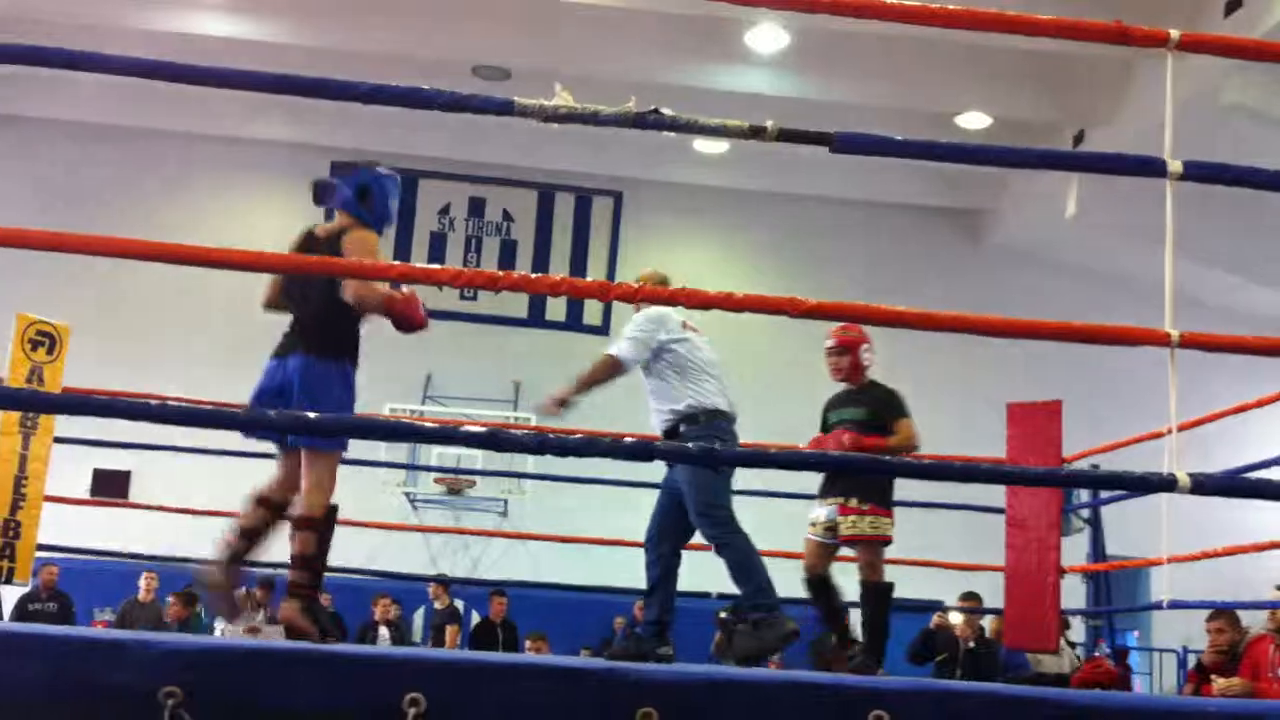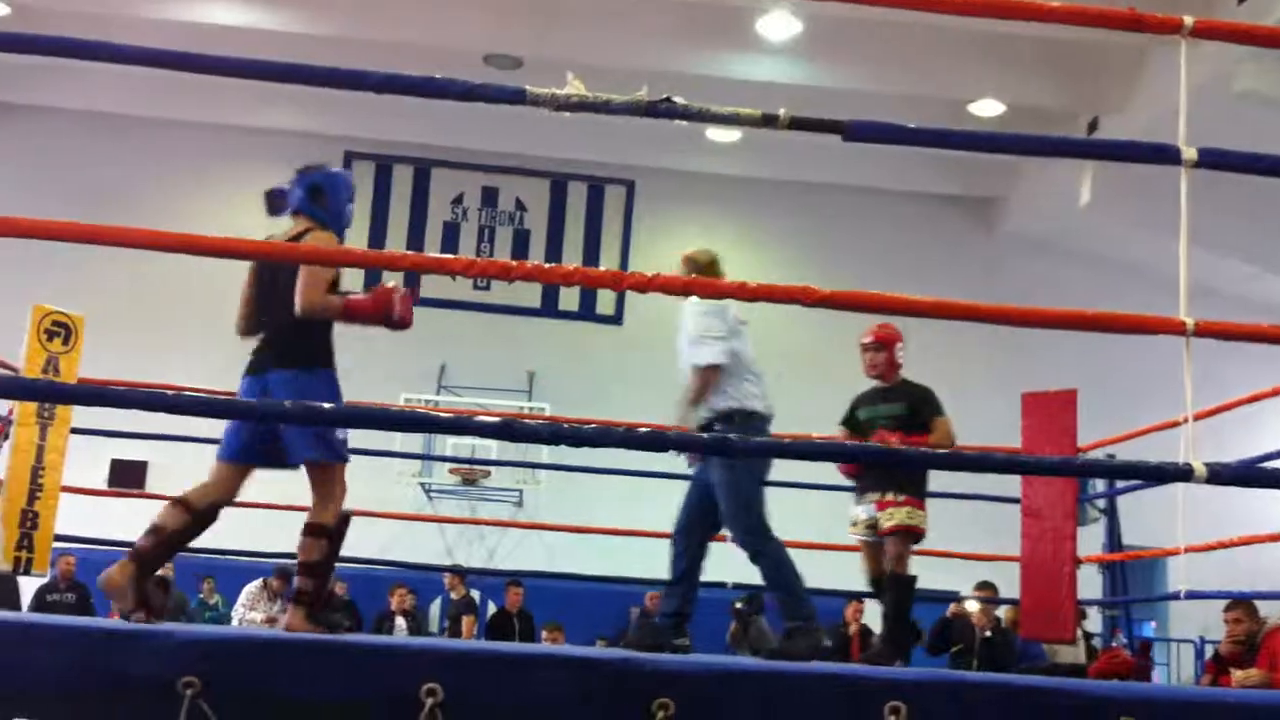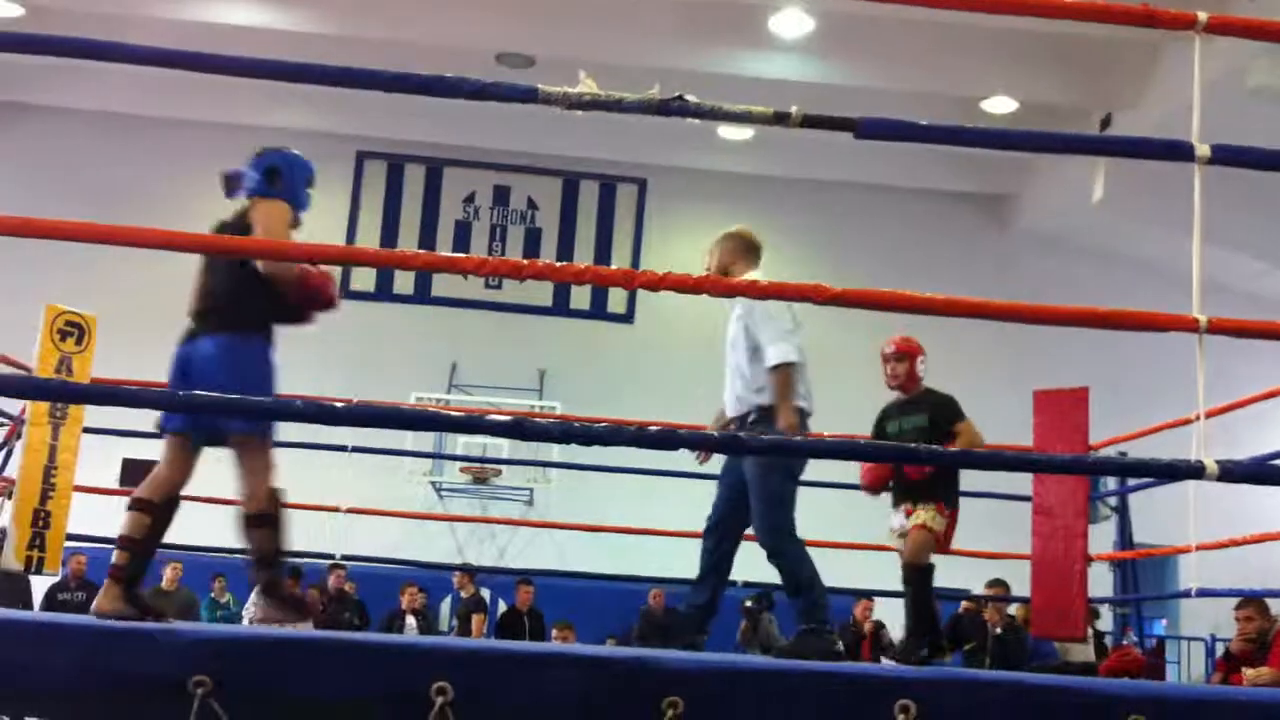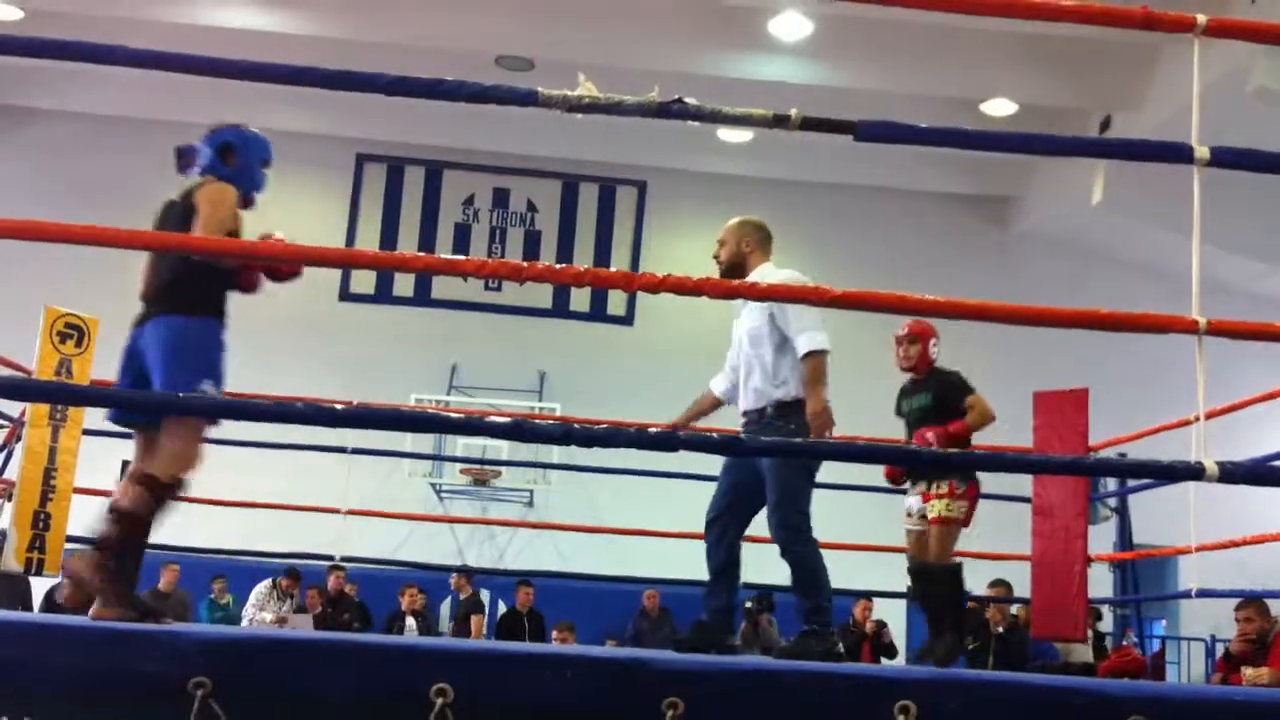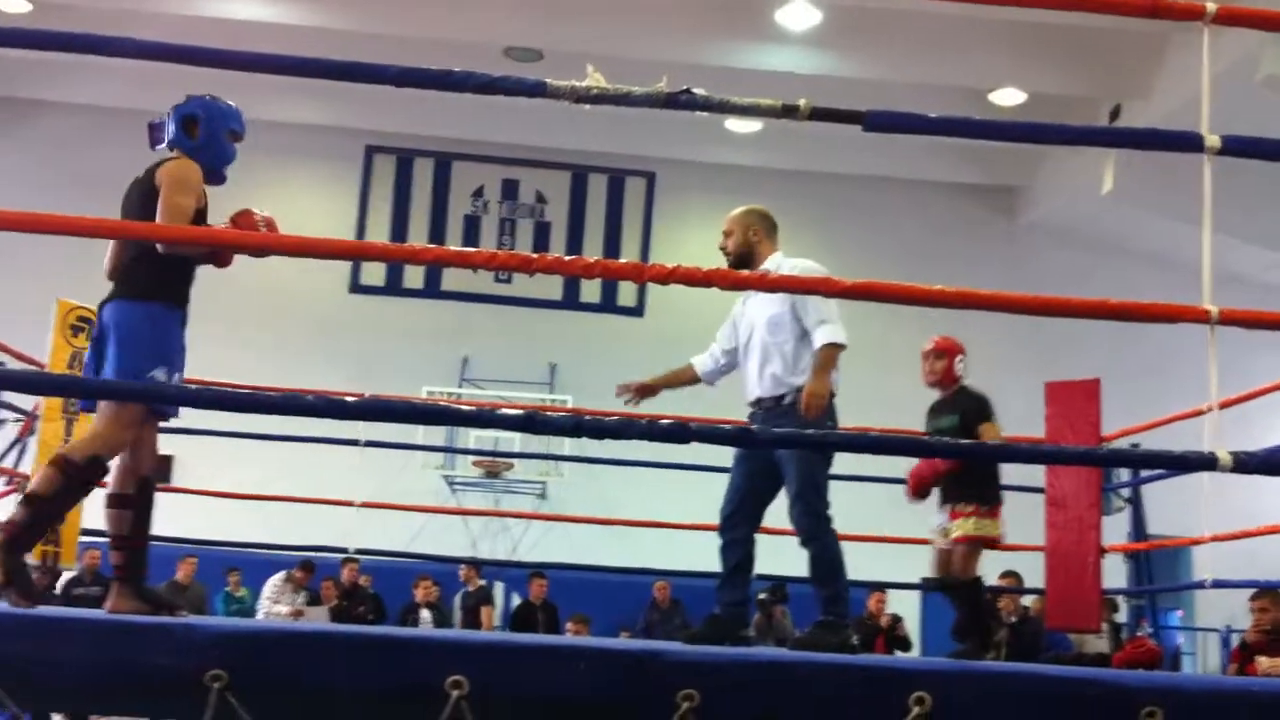
dt=0.2s
person 1, frame 1
left shoulder: (309, 238)
right shoulder: (362, 238)
left elbow: (272, 299)
right elbow: (358, 293)
right wrist: (399, 304)
left hip: (287, 360)
right hip: (325, 365)
left knee: (290, 476)
right knee: (317, 483)
left ankle: (228, 563)
right ankle: (298, 599)
person 1, frame 2
right shoulder: (321, 241)
left elbow: (246, 324)
right elbow: (309, 304)
right wrist: (368, 307)
left hip: (261, 375)
right hip: (306, 376)
left knee: (220, 488)
right knee: (329, 493)
left ankle: (131, 571)
right ankle: (305, 609)
person 1, frame 3
left shoulder: (222, 230)
right shoulder: (275, 210)
right elbow: (270, 263)
left wrist: (284, 306)
right wrist: (311, 281)
left hip: (197, 345)
right hip: (240, 346)
left knee: (171, 469)
right knee: (257, 469)
left ankle: (118, 588)
right ankle: (274, 592)
person 1, frame 4
left shoulder: (173, 208)
right shoulder: (220, 192)
right elbow: (204, 245)
left wrist: (227, 276)
right wrist: (258, 260)
left hip: (150, 328)
right hip: (189, 327)
left knee: (150, 458)
right knee: (179, 449)
left ankle: (112, 591)
right ankle: (99, 559)
person 1, frame 5
left shoulder: (144, 183)
right shoulder: (186, 171)
right elbow: (169, 239)
left wrist: (203, 253)
left hip: (121, 309)
right hip: (150, 312)
left knee: (139, 452)
right knee: (111, 437)
left ankle: (127, 586)
person 2, frame 1
left shoulder: (652, 317)
right shoulder: (682, 327)
left elbow: (618, 358)
left wrist: (570, 393)
left hip: (698, 436)
right hip: (694, 441)
left knee: (717, 525)
right knee: (660, 541)
left ankle: (769, 618)
right ankle: (653, 638)
person 2, frame 2
left shoulder: (702, 306)
right shoulder: (724, 312)
left elbow: (710, 361)
left wrist: (687, 412)
right wrist: (699, 435)
left hip: (734, 433)
right hip: (725, 437)
left knee: (749, 532)
right knee: (688, 534)
left ankle: (804, 628)
right ankle: (672, 628)
person 2, frame 3
left shoulder: (756, 295)
right shoulder: (748, 303)
left elbow: (783, 352)
left wrist: (786, 410)
right wrist: (717, 428)
left hip: (771, 429)
right hip: (750, 434)
left knee: (773, 533)
right knee: (719, 530)
left ankle: (818, 632)
right ankle: (693, 623)
person 2, frame 4
left shoulder: (782, 284)
right shoulder: (750, 303)
left elbow: (812, 340)
right elbow: (729, 379)
left wrist: (816, 395)
right wrist: (685, 419)
left hip: (786, 423)
right hip: (757, 428)
left knee: (789, 530)
right knee: (721, 523)
left ankle: (820, 633)
right ankle: (717, 625)
person 2, frame 5
left shoulder: (800, 274)
right shoulder: (748, 300)
left elbow: (831, 331)
right elbow: (714, 361)
left wrist: (819, 378)
right wrist: (658, 384)
left hip: (801, 413)
right hip: (763, 418)
left knee: (809, 519)
right knee: (735, 519)
left ankle: (836, 624)
right ankle: (731, 617)
person 3, frame 1
left shoulder: (884, 397)
right shoulder: (833, 404)
left elbow: (909, 441)
left wrist: (858, 444)
right wrist: (818, 451)
left hip: (869, 497)
right hip: (832, 494)
left knee: (870, 570)
right knee: (813, 567)
left ankle: (872, 653)
right ankle: (844, 641)
person 3, frame 2
left shoulder: (918, 395)
right shoulder: (861, 402)
left elbow: (947, 438)
right elbow: (844, 443)
left wrist: (905, 444)
right wrist: (848, 458)
left hip: (904, 491)
right hip: (868, 492)
left knee: (896, 562)
right knee: (875, 572)
left ankle: (891, 644)
right ankle: (906, 631)
person 3, frame 3
left shoulder: (940, 403)
right shoulder: (888, 413)
left elbow: (974, 440)
right wrist: (872, 472)
left hip: (935, 500)
right hip: (903, 502)
left knee: (914, 558)
right knee: (913, 572)
left ankle: (916, 639)
right ankle: (933, 645)
person 3, frame 4
left shoulder: (948, 381)
right shoulder: (905, 392)
left elbow: (985, 413)
left wrist: (945, 435)
right wrist: (898, 463)
left hip: (952, 480)
right hip: (920, 483)
left knee: (939, 554)
right knee: (916, 559)
left ankle: (954, 634)
right ankle: (937, 632)
person 3, frame 5
left shoulder: (973, 402)
right shoulder: (935, 410)
left elbow: (993, 443)
left wrist: (948, 461)
right wrist: (923, 475)
left hip: (977, 500)
right hip: (950, 501)
left knee: (962, 568)
right knee: (943, 574)
left ankle: (977, 639)
right ankle: (984, 621)
